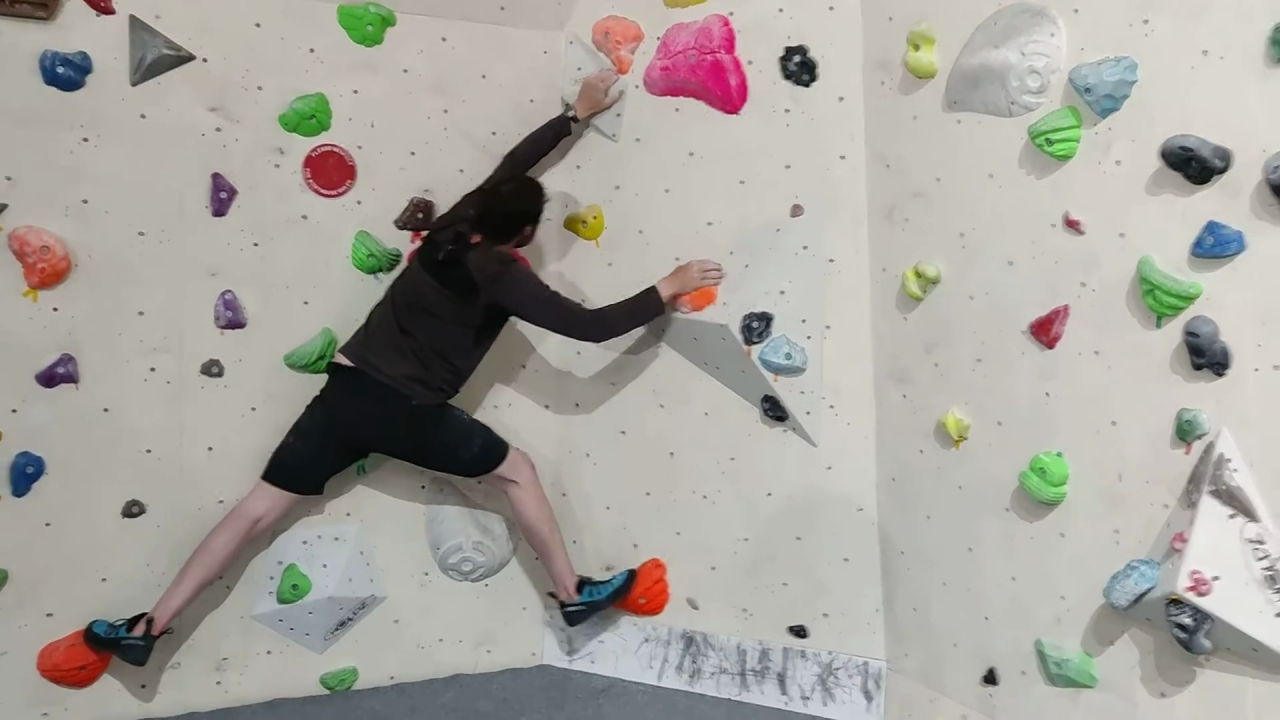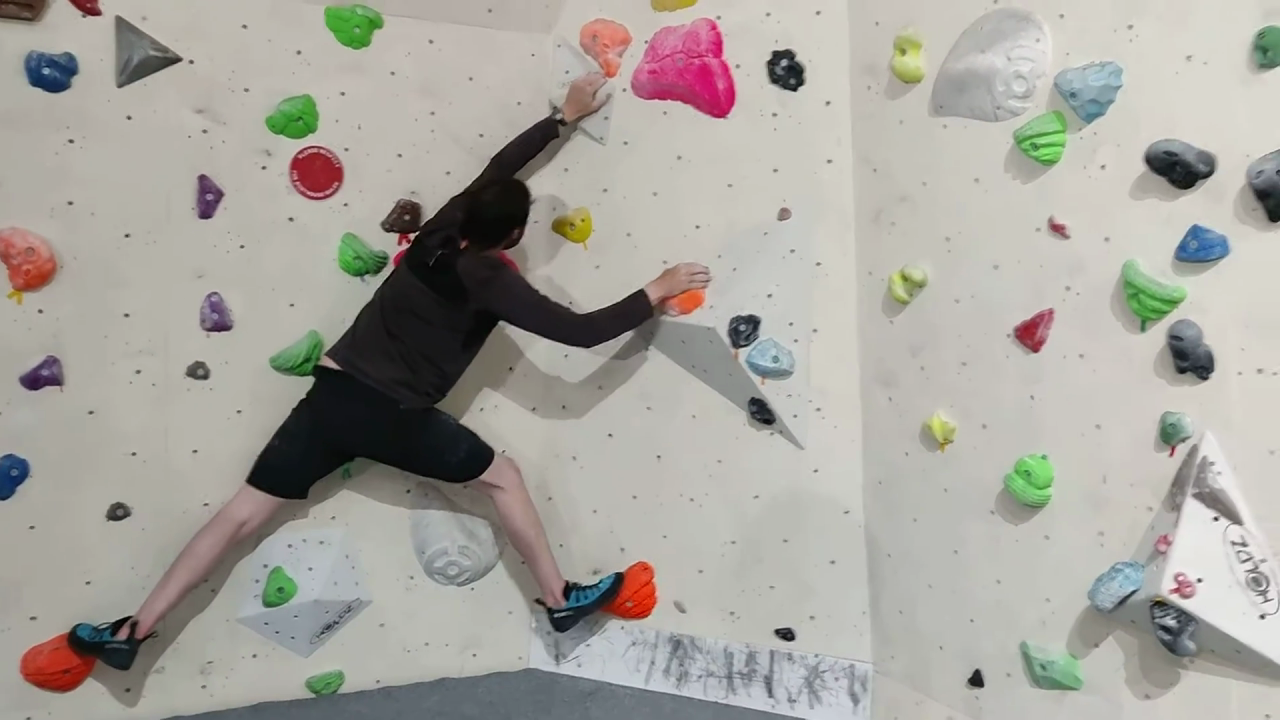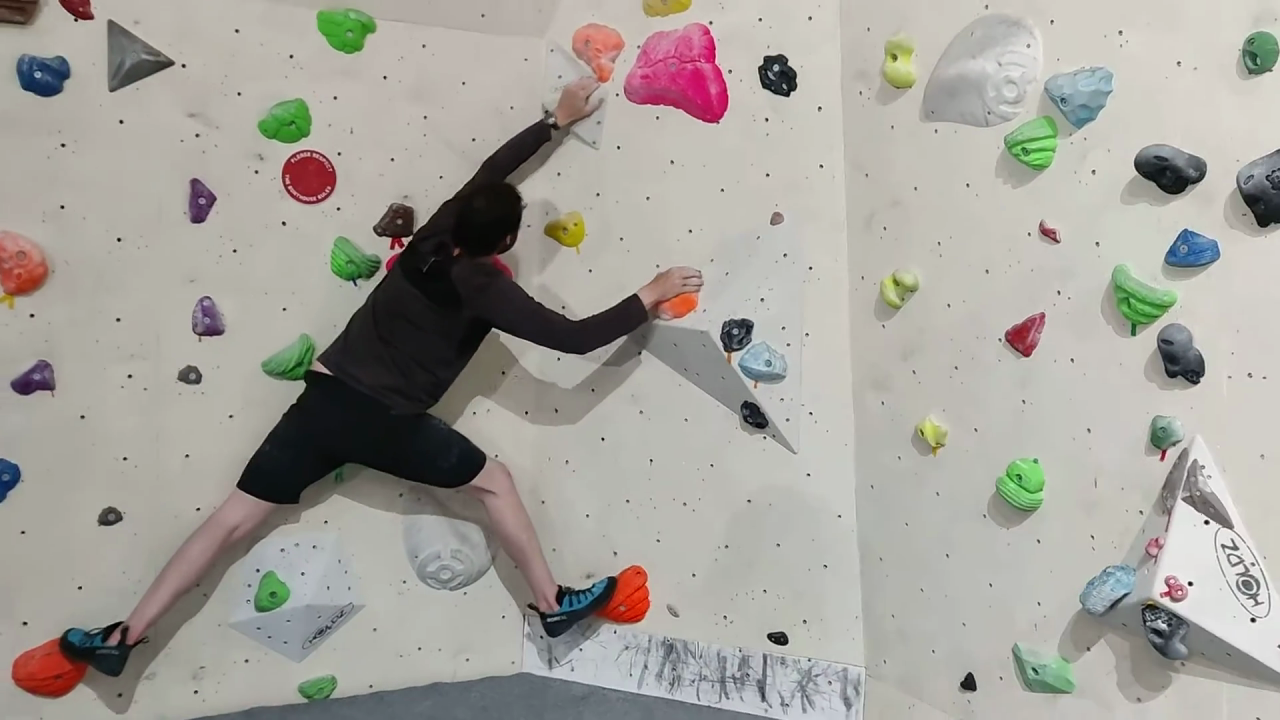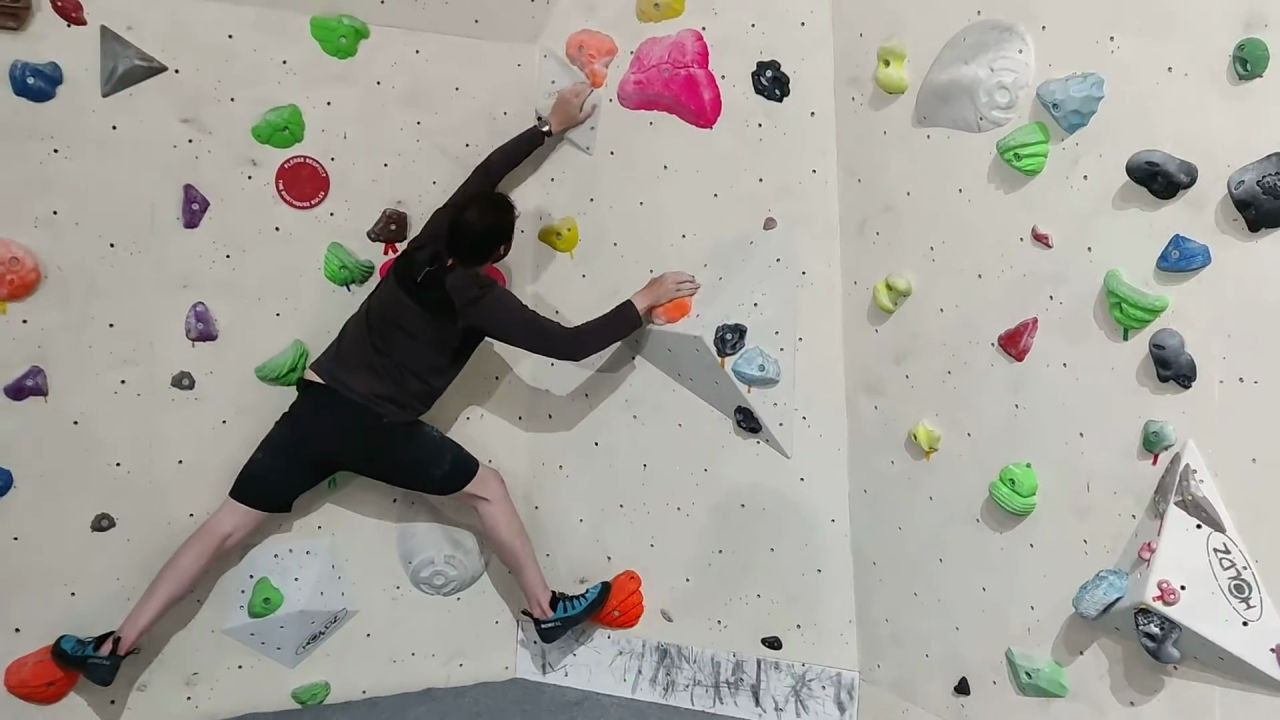
dt=0.1s
person 1, frame 1
left shoulder: (454, 224)
right shoulder: (502, 277)
left elbow: (512, 163)
right elbow: (592, 325)
left wrist: (576, 114)
right wrist: (668, 288)
left hip: (345, 392)
right hip: (406, 413)
left knee: (256, 510)
right knee: (519, 471)
left ankle: (149, 627)
right ankle: (572, 594)
person 1, frame 2
left shoulder: (442, 228)
right shoulder: (491, 281)
left elbow: (499, 166)
right elbow: (582, 330)
left wrist: (564, 116)
right wrist: (657, 292)
left hip: (332, 395)
right hip: (392, 418)
left knee: (241, 513)
right knee: (504, 477)
left ankle: (132, 631)
right ankle: (558, 599)
person 1, frame 3
left shoulder: (435, 235)
right shoulder: (486, 290)
left elbow: (491, 170)
right elbow: (577, 336)
left wrist: (556, 120)
right wrist: (651, 296)
left hip: (323, 400)
right hip: (384, 423)
left knee: (231, 520)
right knee: (495, 481)
left ankle: (122, 637)
right ankle: (552, 604)
person 1, frame 4
left shoulder: (428, 243)
right shoulder: (479, 299)
left elbow: (482, 176)
right elbow: (571, 343)
left wrist: (549, 127)
right wrist: (645, 301)
left hip: (315, 409)
right hip: (375, 431)
left knee: (223, 528)
right knee: (487, 488)
left ankle: (113, 647)
right ankle: (545, 609)
